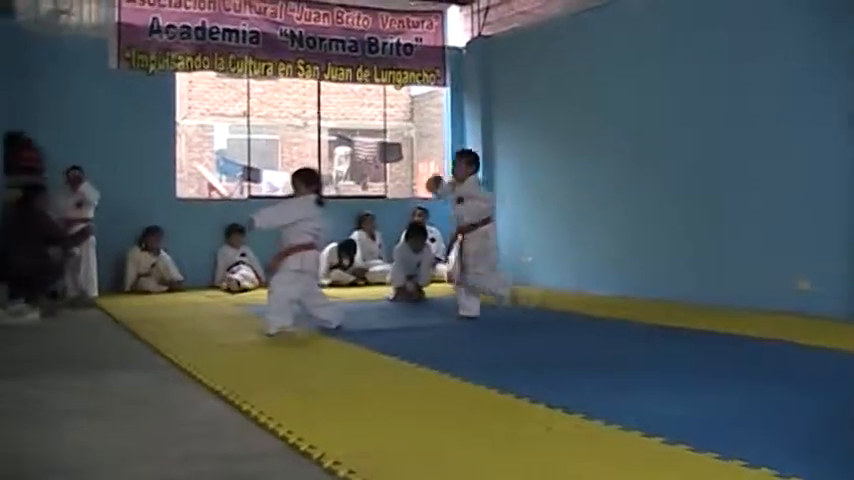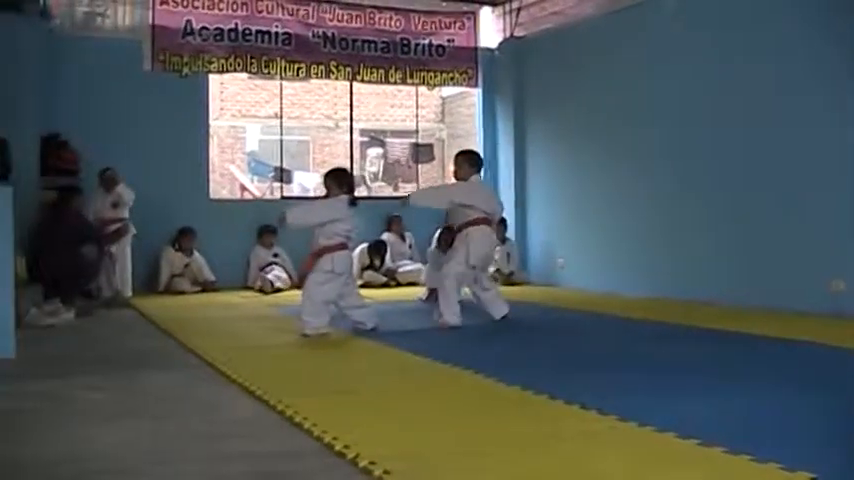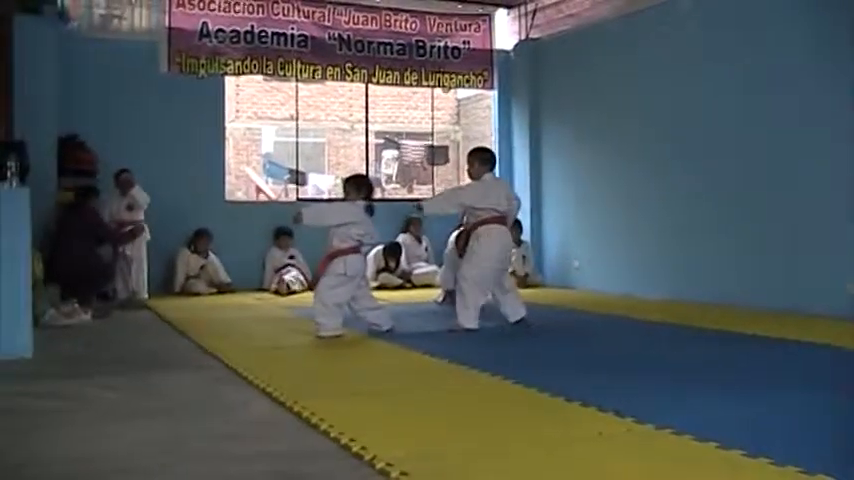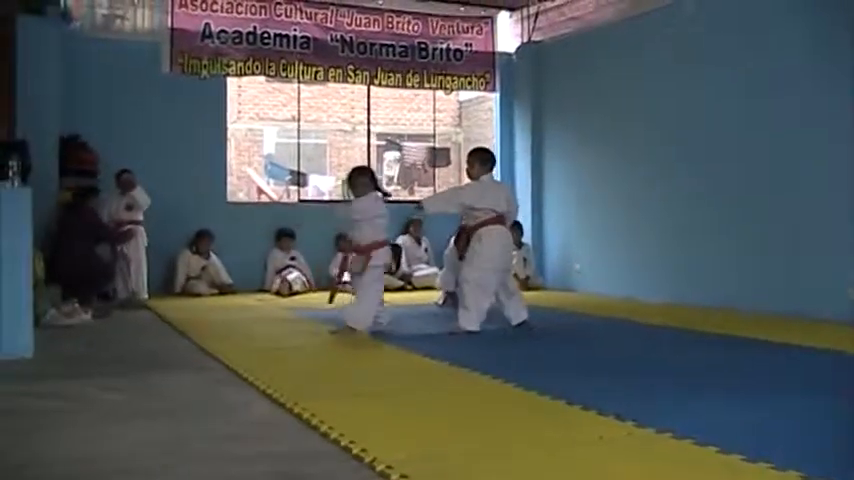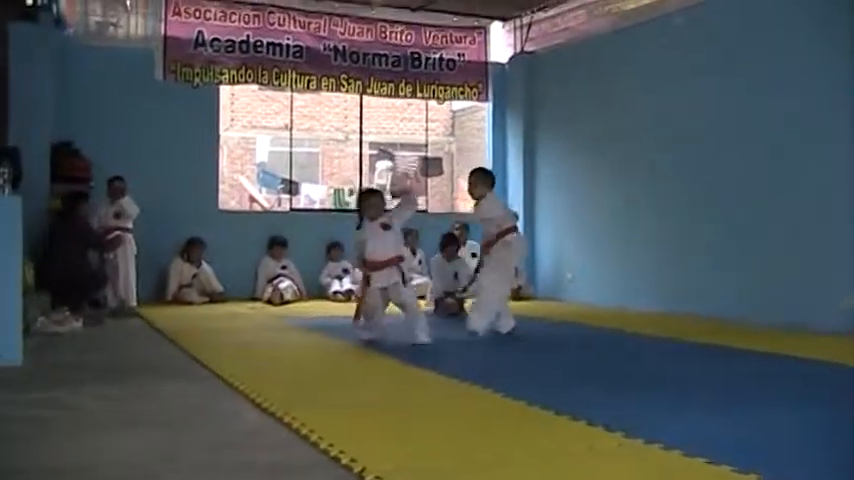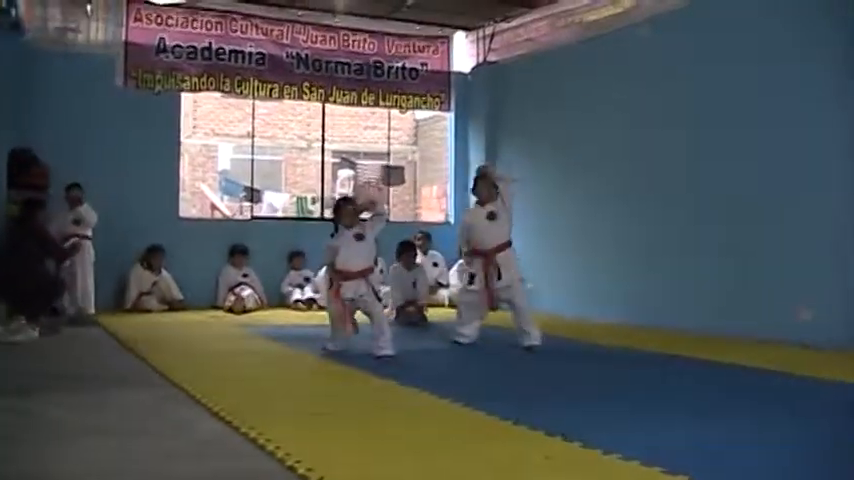
dt=0.4s
person 1, frame 1
left shoulder: (473, 186)
right shoulder: (458, 186)
left elbow: (487, 203)
right elbow: (441, 189)
left wrist: (464, 211)
right wrist: (437, 184)
left hip: (481, 235)
right hip: (468, 237)
left knee: (478, 273)
right knee: (463, 275)
left ankle: (504, 292)
right ankle: (469, 309)
person 1, frame 2
left shoulder: (463, 189)
right shoulder: (484, 190)
left elbow: (439, 193)
right elbow: (497, 209)
left wrist: (413, 197)
left hip: (473, 238)
right hip: (482, 237)
left knee: (449, 275)
right knee: (478, 278)
left ankle: (449, 319)
right ankle: (500, 311)
person 1, frame 3
left shoulder: (475, 188)
right shoulder: (502, 186)
left elbow: (452, 198)
right elbow: (514, 205)
left wrist: (425, 206)
left hip: (486, 237)
right hip: (500, 235)
left knee: (468, 277)
right knee: (499, 278)
left ankle: (467, 322)
right ankle: (518, 314)
person 1, frame 4
left shoulder: (475, 189)
right shoulder: (500, 188)
left elbow: (452, 197)
right elbow: (512, 208)
left wrist: (425, 204)
left hip: (486, 238)
right hip: (500, 236)
left knee: (470, 279)
right knee: (502, 279)
left ankle: (469, 324)
right ankle: (519, 316)
person 1, frame 5
left shoulder: (489, 202)
right shoulder: (483, 205)
left hip: (505, 247)
right hip: (496, 249)
left knee: (488, 283)
right knee: (495, 288)
left ankle: (478, 325)
right ankle: (505, 325)
person 1, frame 6
left shoulder: (502, 204)
right shoulder: (469, 216)
left elbow: (505, 181)
right elbow: (464, 241)
left wrist: (488, 171)
right wrist: (467, 252)
left hip: (504, 260)
right hip: (481, 263)
left knee: (518, 300)
right knee: (467, 300)
left ankle: (531, 339)
right ankle: (464, 336)
person 2, frame 1
left shoulder: (304, 205)
right shoulder: (312, 206)
left elbow: (279, 214)
left wrist: (256, 220)
left hip: (299, 258)
right hip: (305, 257)
left knee: (281, 288)
right knee: (309, 293)
left ankle: (279, 325)
right ankle: (332, 319)
person 2, frame 2
left shoulder: (336, 206)
right shoulder: (343, 206)
left elbow: (310, 211)
left wrist: (287, 216)
left hip: (331, 258)
right hip: (339, 257)
left knee: (315, 290)
right knee: (347, 293)
left ankle: (315, 326)
right ankle: (367, 321)
person 2, frame 3
left shoulder: (351, 210)
right shoulder: (363, 213)
left elbow: (325, 211)
right elbow: (370, 238)
left wrist: (303, 214)
left hip: (344, 262)
right hip: (354, 260)
left knee: (326, 293)
right knee: (360, 296)
left ankle: (329, 328)
right ankle: (382, 323)
person 2, frame 4
left shoulder: (374, 202)
right shoulder: (360, 203)
left elbow: (356, 210)
right wrist: (349, 244)
left hip: (374, 255)
right hip: (361, 255)
left knee: (368, 290)
right knee: (365, 290)
left ankle: (355, 323)
right ankle: (379, 320)
person 2, frame 5
left shoulder: (393, 218)
right shoulder: (364, 229)
left elbow: (411, 205)
right elbow: (360, 253)
left wrist: (406, 195)
right wrist: (362, 265)
left hip: (395, 273)
right hip: (374, 275)
left knee: (410, 304)
right knee: (372, 309)
left ankle: (422, 337)
right ankle: (369, 333)
person 2, frame 6
left shoulder: (367, 228)
right shoulder: (336, 239)
left elbow: (381, 217)
right elbow: (330, 262)
left wrist: (369, 206)
right wrist: (332, 275)
left hip: (365, 283)
right hip: (344, 285)
left knee: (377, 314)
right knee: (339, 317)
left ankle: (384, 348)
right ankle: (334, 344)
person 3, frame 1
left shoulder: (13, 214)
right shoulder: (39, 217)
right elbow: (65, 241)
right wrist: (84, 234)
right hip: (26, 268)
right knee: (56, 268)
left ankle: (17, 301)
right ankle: (32, 306)
person 3, frame 2
left shoulder: (49, 215)
right shoulder: (74, 217)
right elbow: (100, 240)
right wrist: (118, 233)
left hip: (42, 269)
right hip: (62, 269)
left ankle: (52, 300)
right ankle: (67, 305)
person 3, frame 3
left shoulder: (66, 214)
right shoulder: (89, 216)
right elbow: (115, 239)
right wrist: (134, 233)
right hip: (79, 269)
right knee: (108, 269)
left ankle: (69, 300)
right ankle: (84, 306)
person 3, frame 4
left shoulder: (66, 214)
right shoulder: (88, 216)
right elbow: (112, 238)
right wrist: (127, 234)
left hip: (57, 269)
right hip: (78, 269)
right knee: (108, 268)
left ankle: (70, 300)
right ankle: (84, 305)
person 3, frame 5
left shoulder: (58, 221)
right shoulder: (80, 222)
right elbow: (102, 246)
right wrist: (117, 240)
right hip: (69, 275)
right knee: (100, 277)
left ankle: (61, 307)
right ankle: (74, 312)
person 3, frame 6
left shoulder: (14, 227)
right shoulder: (36, 229)
right elbow: (60, 255)
right wrist: (73, 249)
right hip: (24, 282)
right knee: (57, 285)
left ankle: (19, 316)
right ankle: (31, 321)
person 4, frame 1
left shoulder: (87, 192)
right shoulder: (62, 195)
left elbow: (94, 198)
right elbow: (58, 214)
left wrist: (82, 184)
right wrist: (65, 222)
right hip: (68, 233)
left knee: (87, 264)
right knee: (70, 265)
left ankle: (89, 293)
right ankle: (72, 293)
person 4, frame 2
left shoulder: (121, 194)
right shoulder: (98, 197)
left elbow: (130, 199)
right elbow: (93, 216)
left wrist: (118, 184)
right wrist: (99, 223)
left knee: (122, 264)
right knee: (105, 265)
left ankle: (123, 293)
right ankle: (107, 293)
person 4, frame 3
left shoulder: (137, 196)
right shoulder: (113, 200)
left elbow: (145, 202)
right elbow: (108, 218)
left wrist: (133, 187)
right wrist: (115, 226)
left knee: (138, 265)
right knee: (121, 267)
left ankle: (140, 295)
right ankle: (123, 295)
person 4, frame 4
left shoulder: (137, 196)
right shoulder: (113, 199)
left elbow: (146, 203)
right elbow: (107, 218)
left wrist: (135, 188)
right wrist: (114, 226)
left hip: (135, 234)
left knee: (137, 265)
right knee: (120, 266)
left ankle: (140, 295)
right ankle: (123, 295)
person 4, frame 5
left shoulder: (127, 204)
right shoulder: (103, 208)
left elbow: (134, 213)
right elbow: (98, 226)
left wrist: (123, 197)
right wrist: (105, 232)
left hip: (124, 241)
left knee: (126, 272)
right knee: (110, 274)
left ankle: (129, 302)
right ankle: (113, 303)
person 4, frame 6
left shoulder: (85, 211)
right shoulder: (62, 216)
left elbow: (92, 221)
right elbow: (56, 233)
left wrist: (81, 205)
right wrist: (64, 239)
left hip: (82, 248)
left knee: (84, 280)
right knee: (67, 282)
left ankle: (87, 310)
right ankle: (71, 311)
